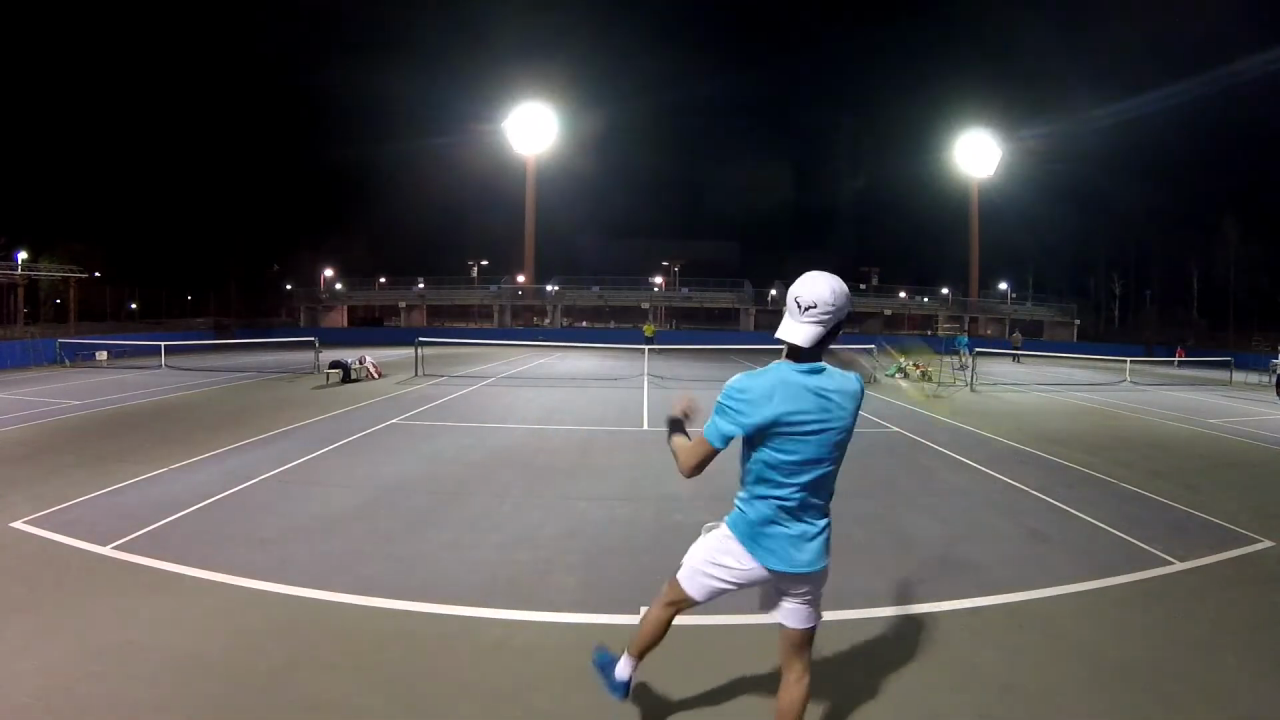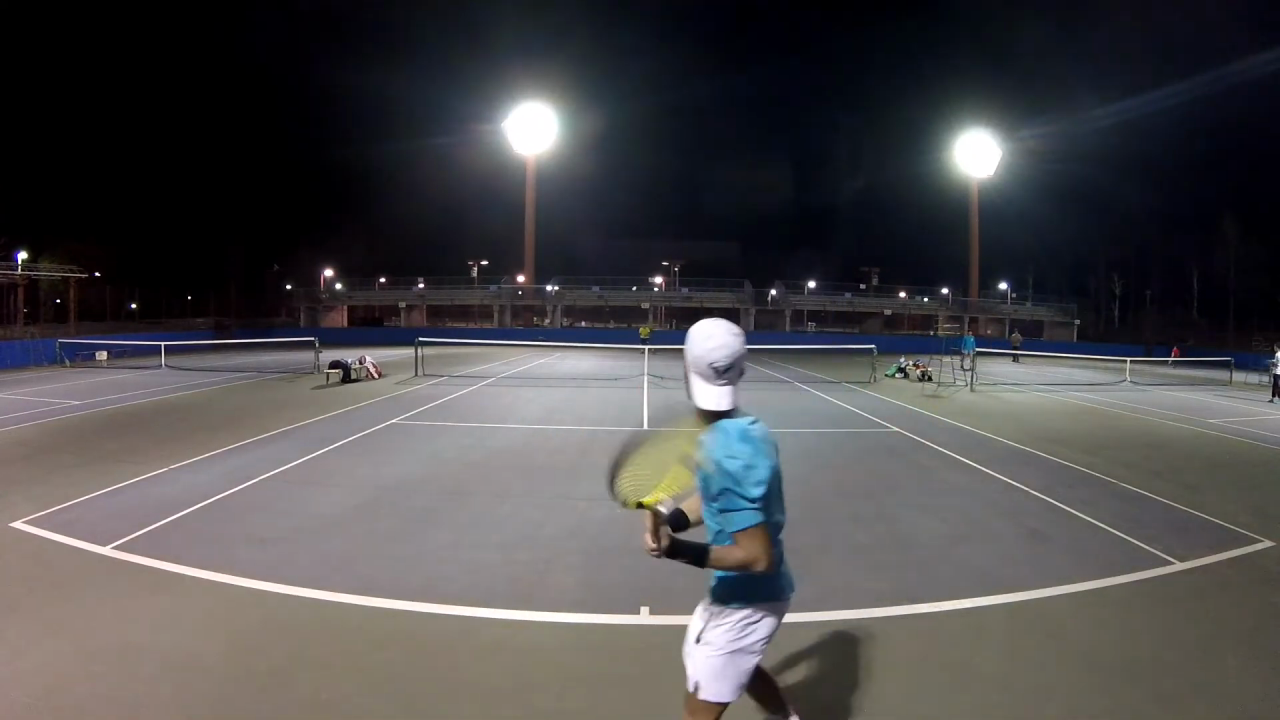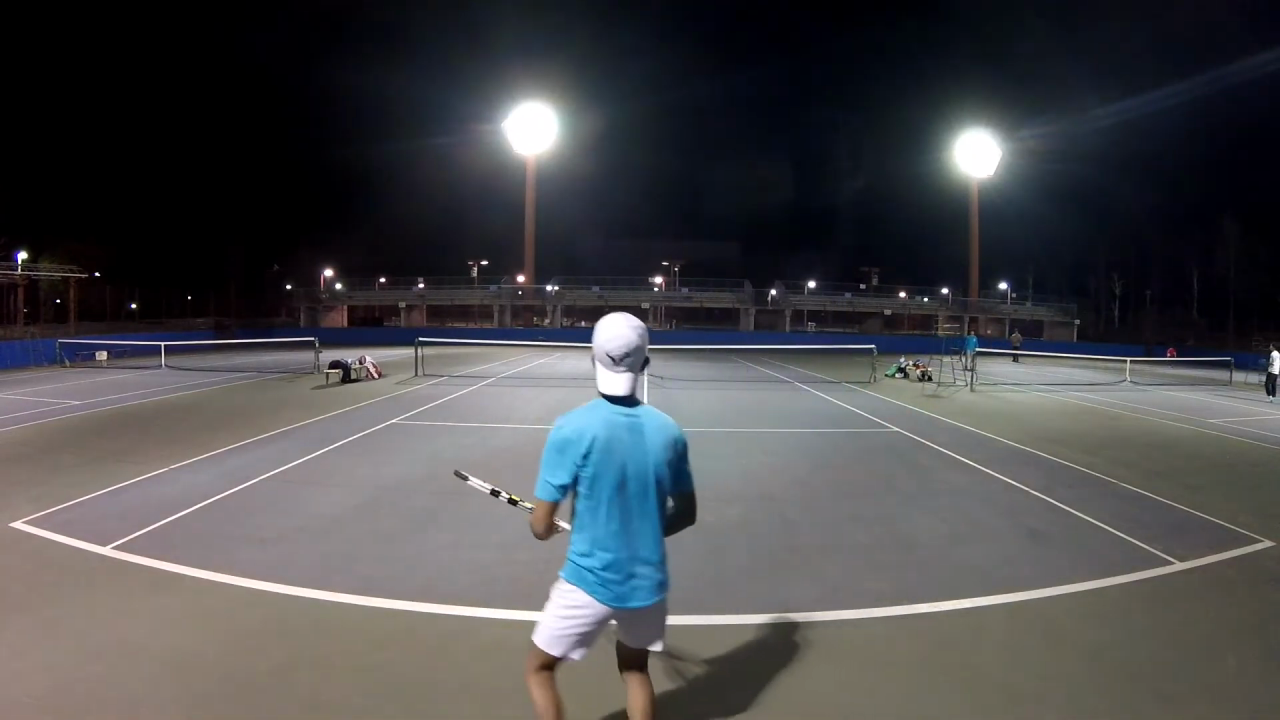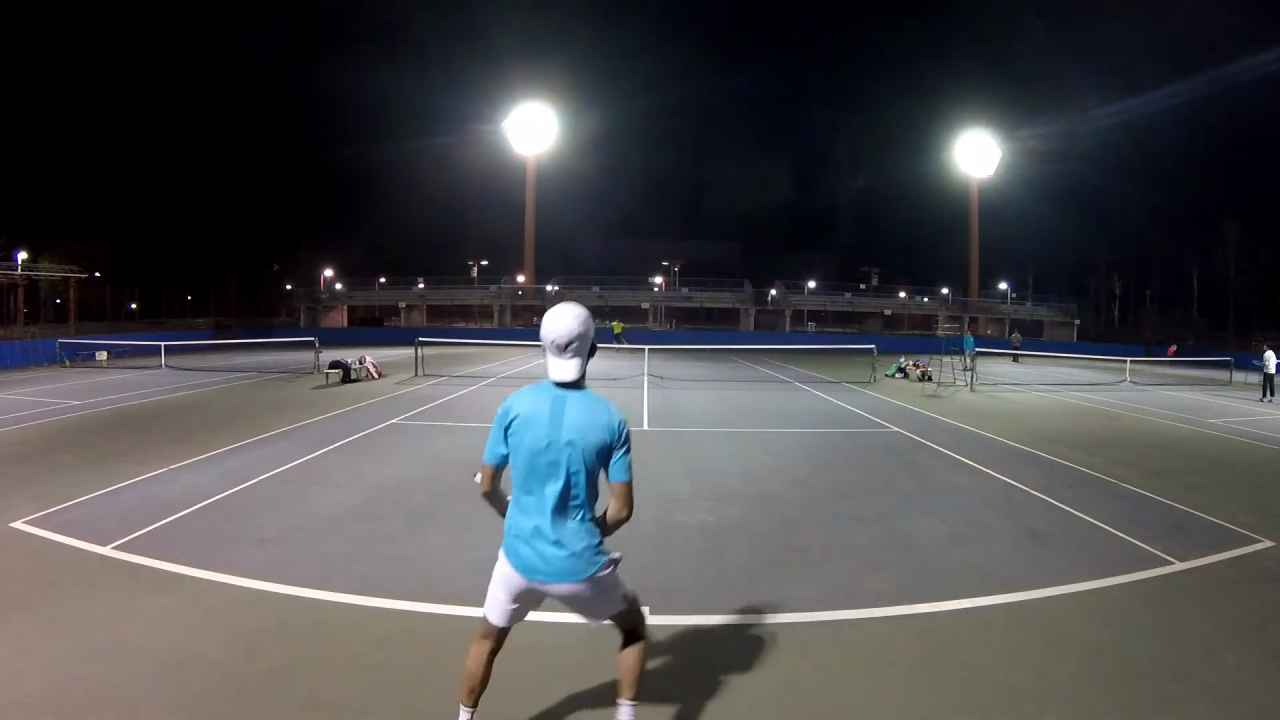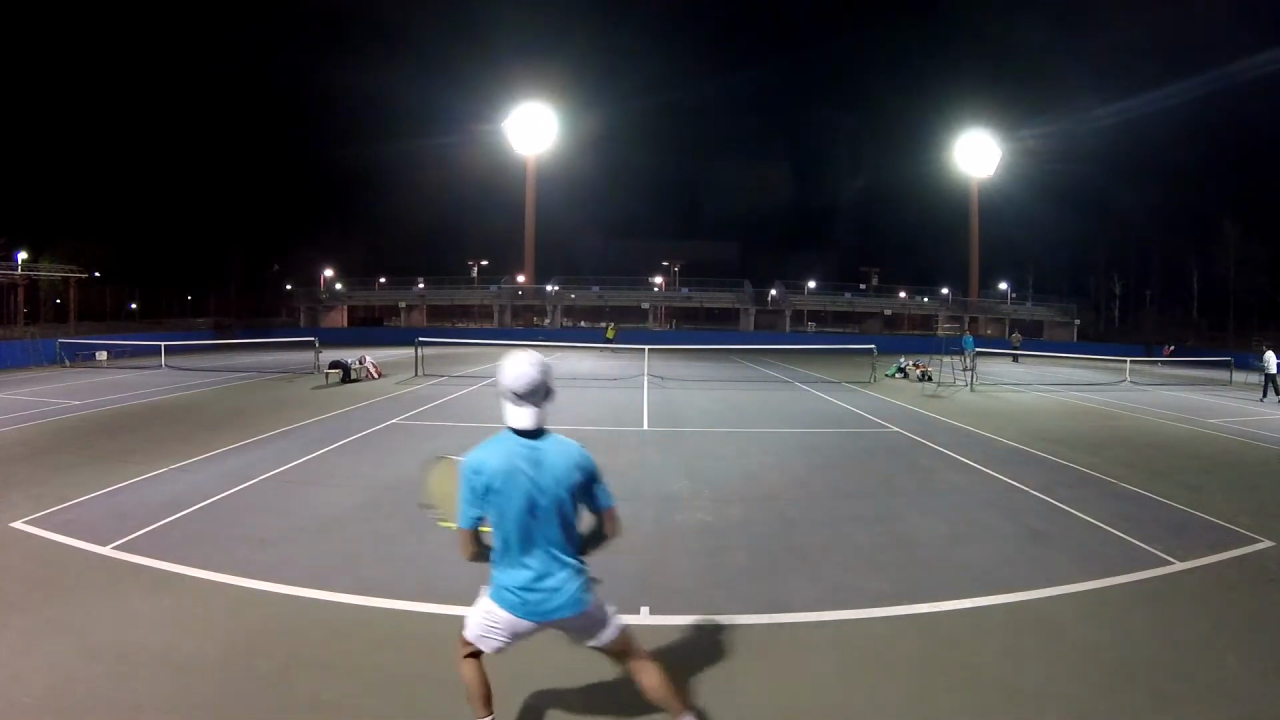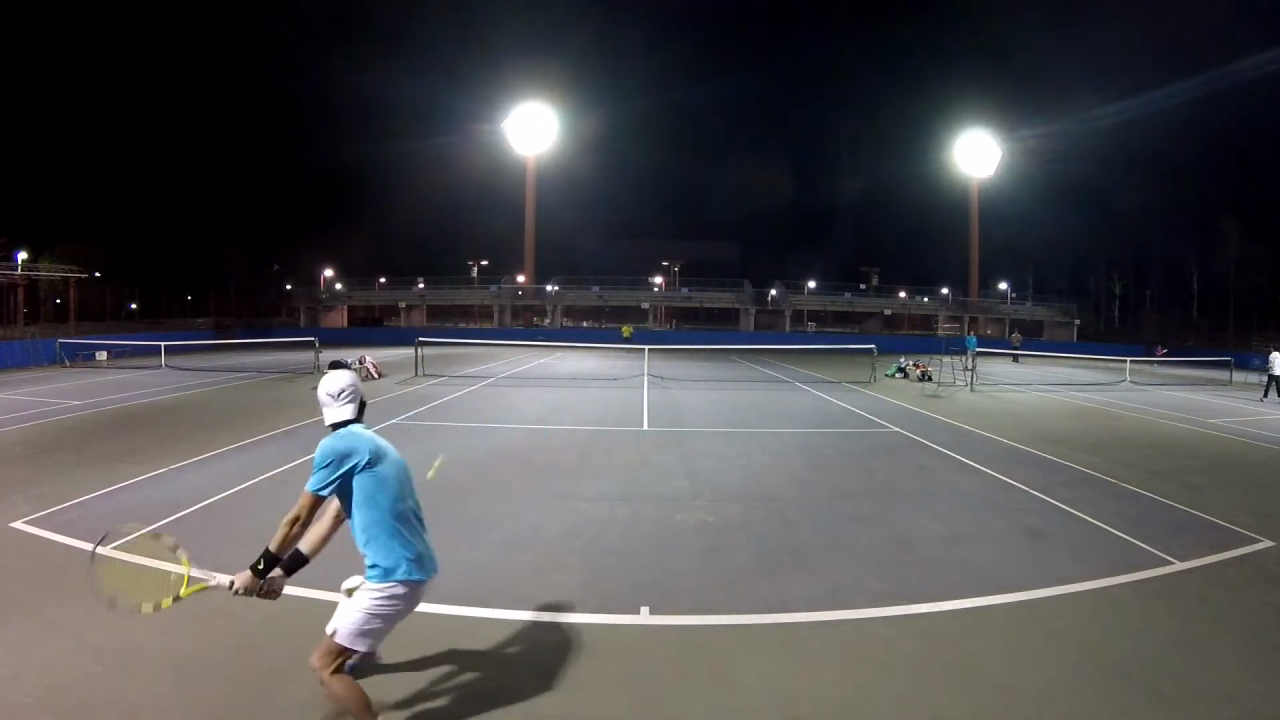
dt=0.5s
person 1, frame 1
left shoulder: (747, 388)
right shoulder: (849, 388)
left elbow: (689, 464)
left wrist: (677, 423)
left hip: (746, 543)
right hip: (806, 559)
left knee: (669, 598)
right knee: (797, 665)
left ankle: (622, 671)
person 1, frame 2
left shoulder: (726, 453)
right shoulder: (743, 425)
left elbow: (755, 558)
left wrist: (677, 549)
right wrist: (667, 520)
left hip: (743, 602)
right hip: (767, 592)
right knee: (743, 670)
person 1, frame 3
left shoulder: (572, 429)
right shoulder: (668, 431)
left elbow: (540, 525)
right elbow: (685, 515)
left wrist: (545, 530)
left hip: (588, 583)
right hip: (647, 585)
left knee: (538, 671)
right knee: (634, 669)
person 1, frame 4
left shoulder: (514, 406)
right shoulder: (609, 419)
left elbow: (487, 487)
right elbow: (621, 510)
left hip: (521, 556)
right hip: (580, 565)
left knee: (488, 640)
right knee: (634, 630)
person 1, frame 5
left shoulder: (478, 462)
right shoulder: (576, 456)
left elbow: (470, 550)
right elbow: (610, 529)
left hip: (512, 599)
right hip: (571, 595)
left knee: (468, 650)
right knee: (635, 658)
person 1, frame 6
left shoulder: (339, 445)
right shoulder: (372, 445)
left elbow: (300, 518)
right elbow: (331, 517)
left wrist: (257, 570)
right wrist: (284, 571)
left hip: (393, 576)
right hip: (415, 568)
left knee: (323, 665)
right knee: (353, 593)
right ankle: (360, 652)
